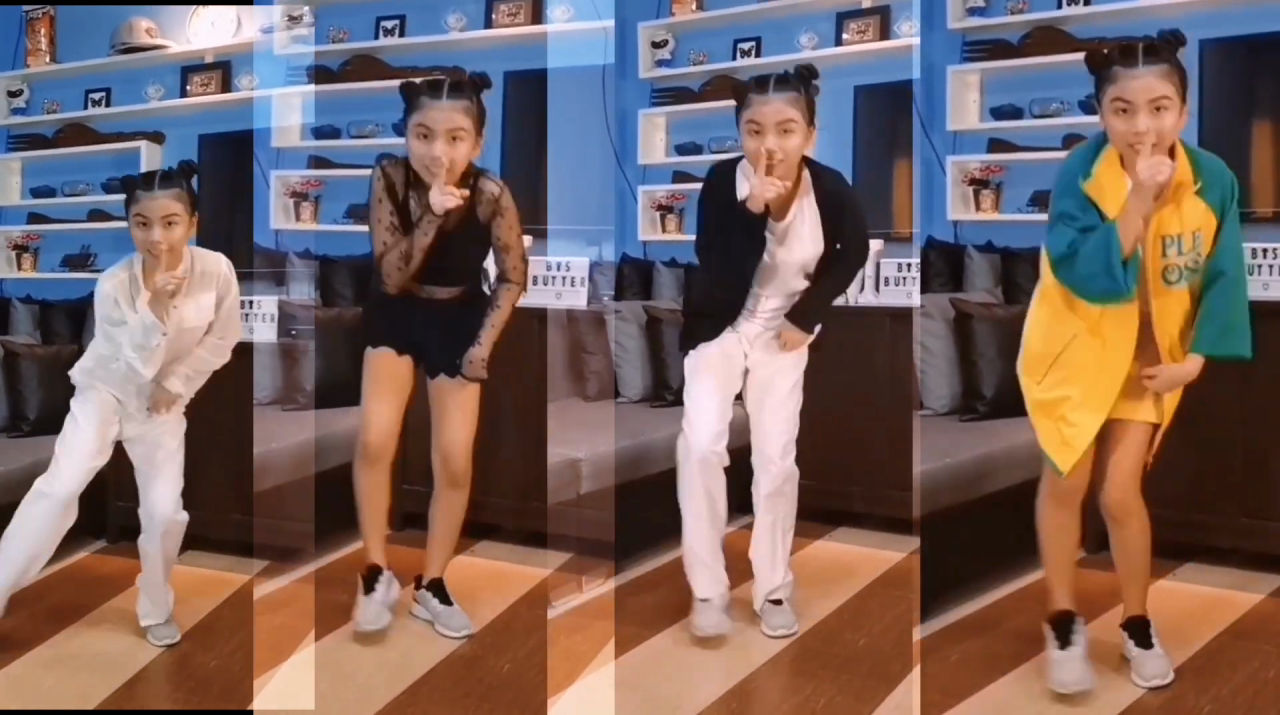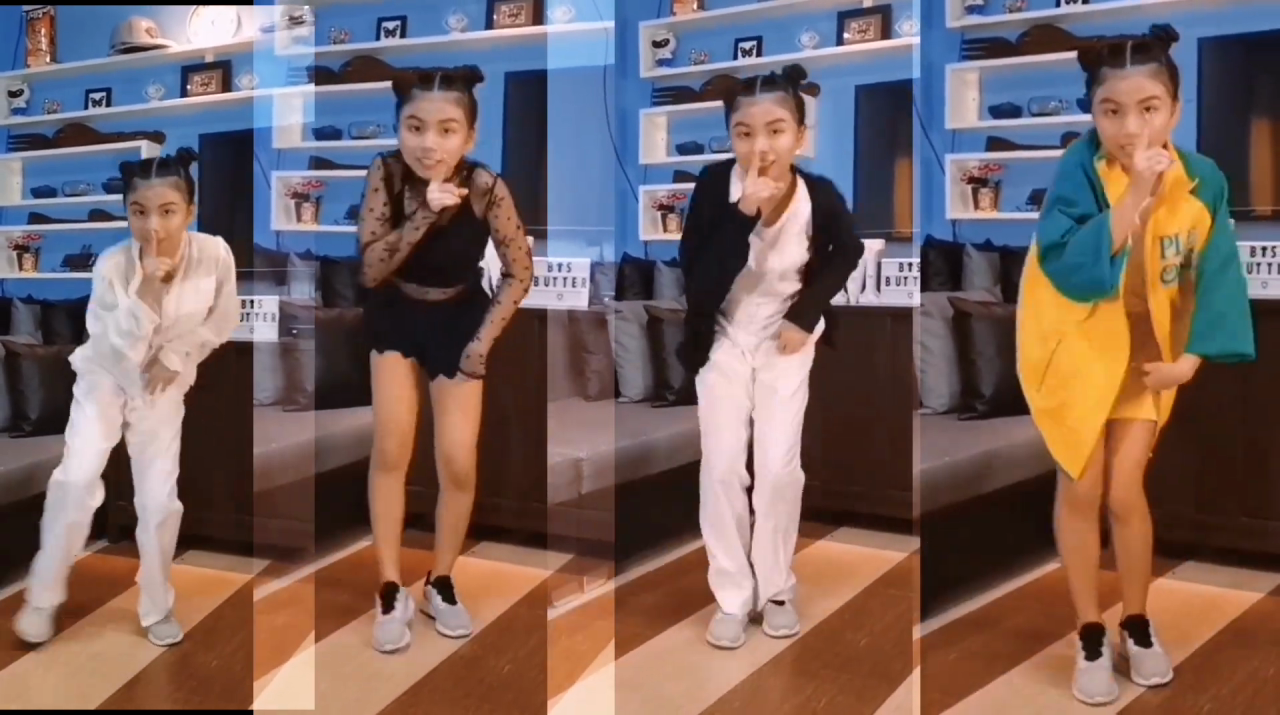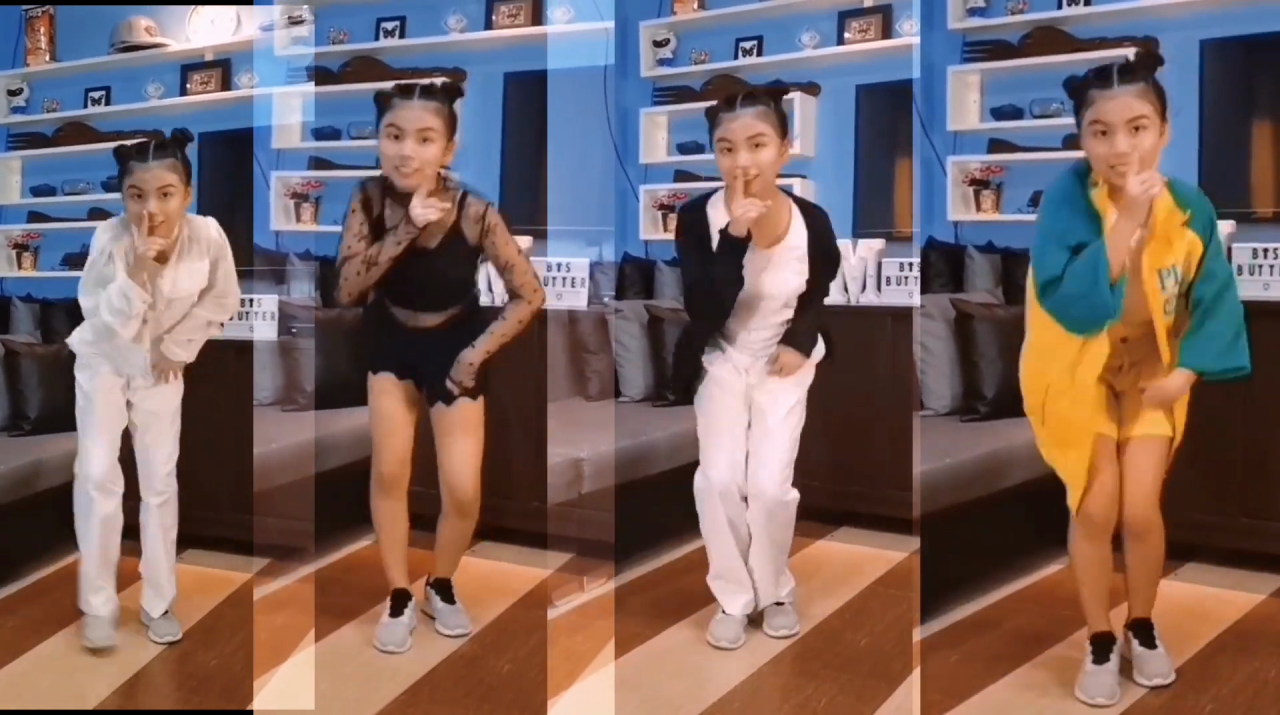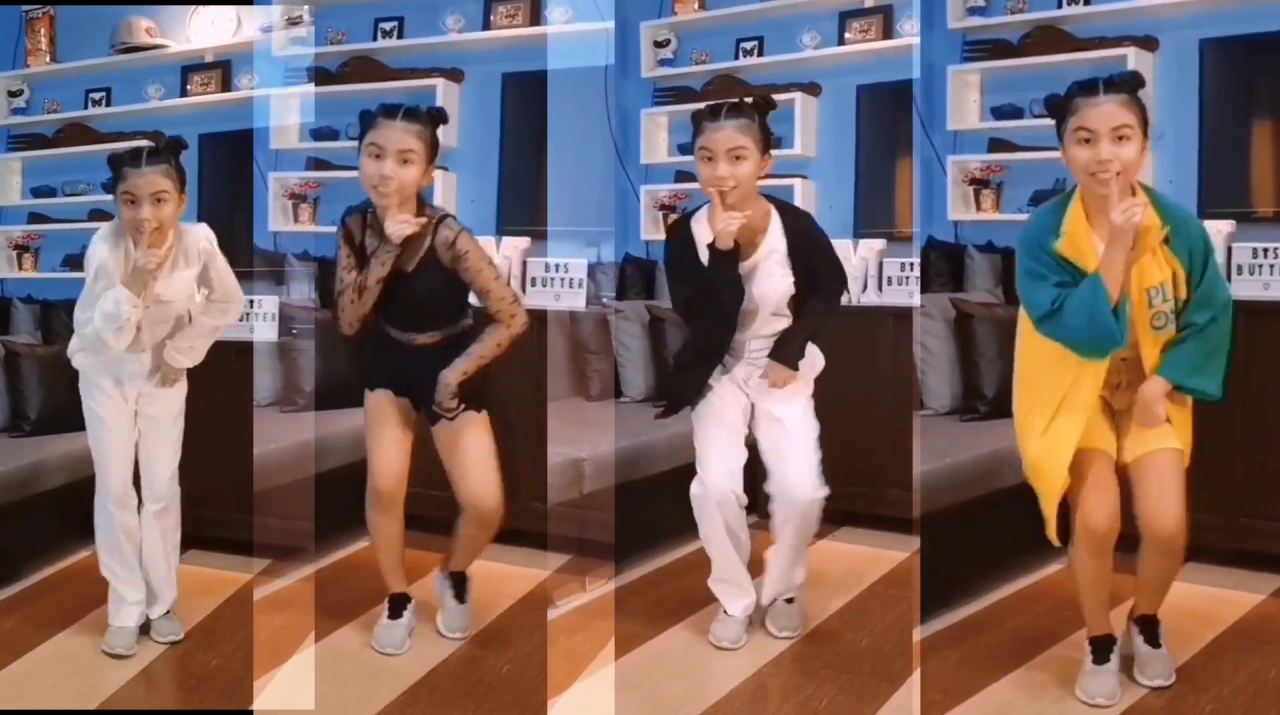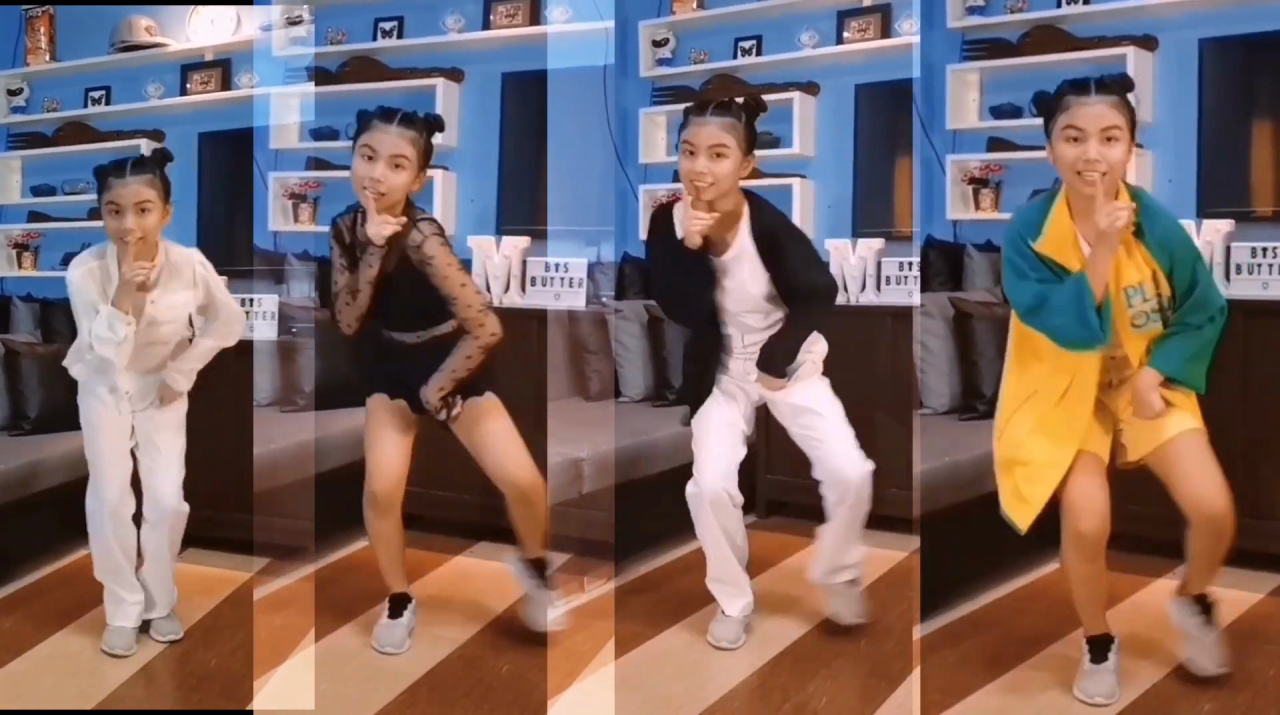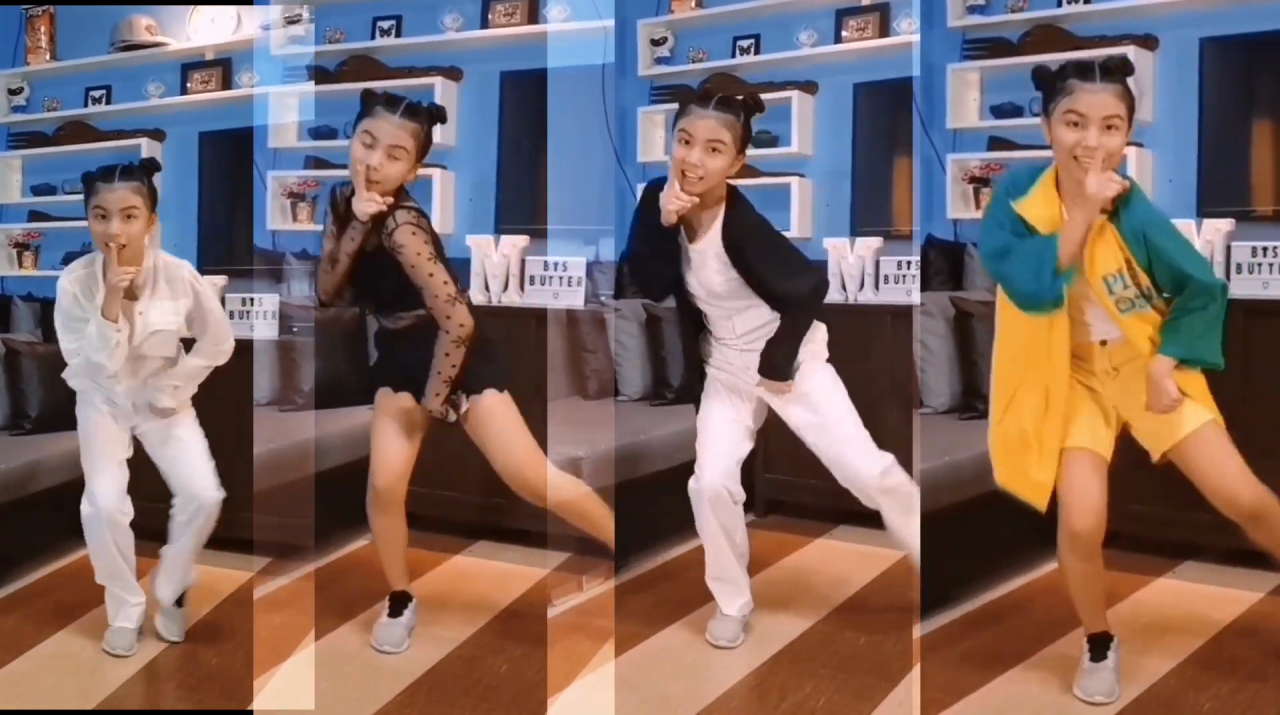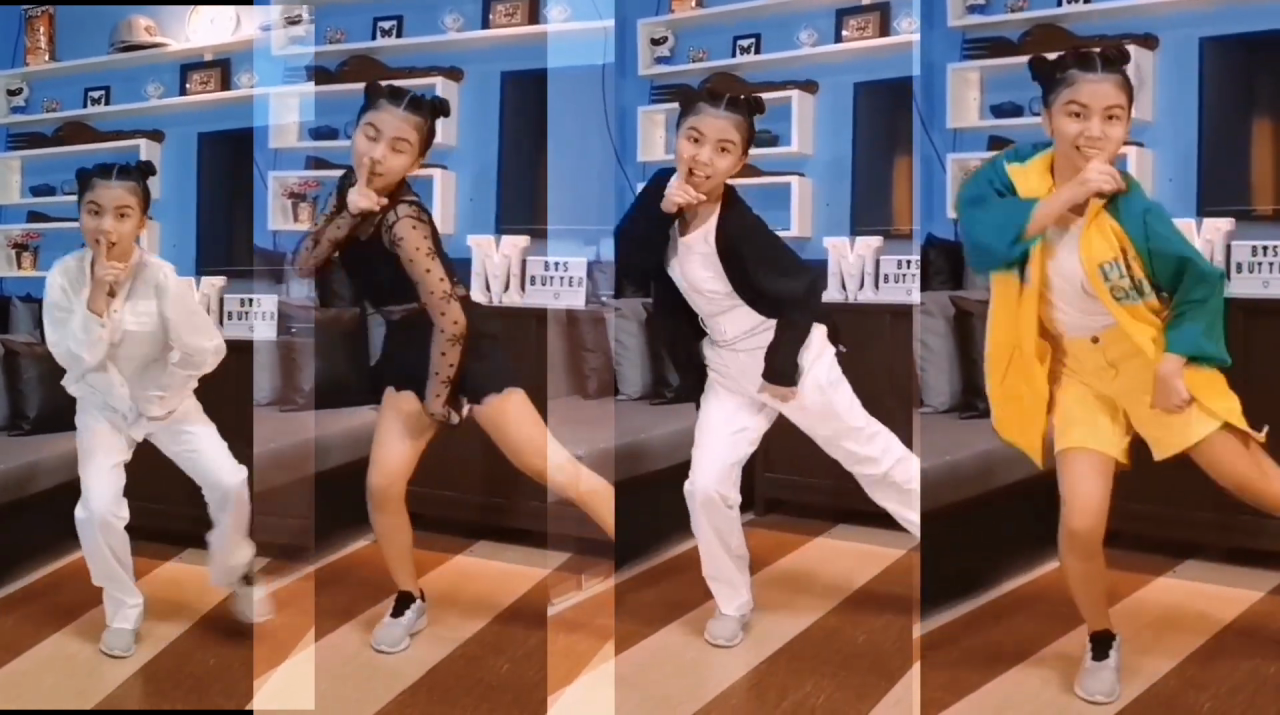
dt=0.1s
person 1, frame 1
left shoulder: (1210, 179)
right shoulder: (1081, 176)
left elbow: (1224, 275)
right elbow: (1085, 278)
left wrist: (1196, 355)
right wrist: (1137, 205)
left hip: (1156, 349)
right hip: (1077, 342)
left knee: (1120, 494)
right knee: (1066, 479)
left ankle: (1137, 624)
right ankle: (1063, 621)
person 1, frame 2
left shoulder: (1202, 180)
right shoulder: (1078, 170)
left elbow: (1217, 270)
right elbow: (1074, 273)
left wrist: (1191, 355)
right wrist: (1133, 196)
left hip: (1147, 348)
right hip: (1074, 344)
left knee: (1125, 491)
right knee: (1083, 482)
left ankle: (1139, 624)
right ankle: (1090, 634)
person 1, frame 3
left shoulder: (1190, 206)
right shoulder: (1069, 197)
left elbow: (1214, 294)
right elbow: (1071, 303)
left wrist: (1185, 372)
right wrist: (1127, 224)
left hip: (1149, 368)
right hip: (1077, 368)
left knee: (1141, 511)
right knee: (1097, 507)
left ankle: (1142, 627)
right ankle: (1100, 642)
person 1, frame 4
left shoulder: (1174, 226)
right shoulder: (1046, 231)
left elbow: (1211, 312)
right elbow: (1080, 331)
left wrist: (1167, 383)
right wrist: (1117, 247)
left hip: (1151, 381)
right hip: (1073, 386)
left knee: (1165, 528)
right knee: (1096, 521)
left ankle: (1146, 620)
right ankle: (1099, 645)
person 1, frame 5
left shoulder: (1158, 227)
right shoulder: (1030, 228)
left elbow: (1203, 311)
right elbow: (1066, 325)
left wrist: (1157, 376)
right wrist: (1100, 248)
left hip: (1145, 379)
right hip: (1065, 386)
left knee: (1214, 509)
right knee: (1086, 525)
left ankle: (1193, 600)
right ankle: (1098, 644)
person 1, frame 6
left shoulder: (1138, 217)
right shoulder: (1017, 200)
left elbow: (1202, 294)
right elbow: (1023, 285)
left wrist: (1172, 363)
right wrist: (1078, 219)
left hip: (1152, 367)
right hip: (1073, 375)
right knee: (1081, 525)
right ankle: (1098, 644)
person 1, frame 7
left shoulder: (1133, 210)
right shoulder: (1013, 176)
left elbow: (1201, 284)
right elbow: (981, 236)
left wrist: (1178, 362)
right wrist: (1066, 198)
left hip: (1153, 363)
right hip: (1075, 372)
right knee: (1080, 526)
right ankle: (1101, 641)
person 2, frame 1
left shoulder: (490, 194)
right shoulder: (389, 178)
left elbow: (512, 278)
right elbow: (390, 277)
left wrist: (483, 343)
right wrist: (430, 215)
left hip: (460, 322)
right hip: (396, 315)
left knee: (454, 465)
right knee: (374, 444)
left ankle: (430, 585)
right ankle: (375, 574)
person 2, frame 2
left shoulder: (486, 190)
right shoulder: (386, 174)
left elbow: (519, 275)
right elbow: (372, 270)
left wrist: (483, 340)
right wrist: (424, 212)
left hip: (459, 322)
right hip: (395, 315)
left knee: (457, 464)
right knee: (391, 451)
left ankle: (441, 585)
right ankle: (391, 591)
person 2, frame 3
left shoulder: (475, 214)
right shoulder: (369, 199)
left elbow: (530, 296)
right elbow: (348, 289)
left wrist: (477, 354)
right wrist: (407, 227)
left hip: (454, 345)
right hip: (391, 340)
left knee: (463, 490)
right knee: (390, 472)
left ankle: (441, 585)
right ankle: (399, 596)
person 2, frame 4
left shoulder: (447, 236)
right shoulder: (355, 224)
left elbow: (512, 318)
right elbow: (349, 321)
left wrist: (460, 376)
right wrist: (389, 248)
left hip: (449, 362)
right hip: (387, 362)
left knee: (485, 505)
right knee: (385, 489)
left ankle: (455, 575)
right ankle: (398, 600)
person 2, frame 5
left shoulder: (424, 238)
right shoulder: (348, 226)
left elbow: (485, 329)
right elbow: (349, 322)
left wrist: (441, 384)
right wrist: (373, 248)
left hip: (448, 361)
right hip: (388, 362)
left knee: (521, 480)
right knee: (381, 490)
left ankle: (534, 563)
right ankle: (399, 600)
person 2, frame 6
left shoulder: (403, 226)
right shoulder: (348, 200)
left elbow: (458, 322)
right elbow: (327, 291)
left wrist: (440, 391)
right wrist: (355, 225)
left hip: (455, 351)
right hip: (400, 352)
left knee: (533, 479)
right knee: (384, 487)
right ankle: (401, 599)
person 2, frame 7
left shoulder: (402, 221)
right shoulder: (354, 191)
left elbow: (451, 319)
right elbow: (303, 266)
left wrist: (440, 392)
right wrist: (346, 215)
left hip: (459, 346)
right hip: (405, 348)
left knee: (553, 470)
right knee: (382, 485)
right ankle: (408, 599)
person 3, frame 1
left shoulder: (828, 188)
right shoulder: (723, 184)
left elbow: (852, 254)
right elbow: (718, 272)
left wrist: (807, 316)
right wrist: (752, 211)
left hip: (782, 333)
right hip: (719, 328)
left knee: (775, 463)
right knee: (700, 446)
left ankle: (773, 587)
right ankle: (708, 588)
person 3, frame 2
left shoulder: (820, 195)
right shoulder: (713, 186)
left elbow: (845, 255)
right elbow: (698, 276)
left wrist: (805, 315)
right wrist: (744, 211)
left hip: (784, 337)
right hip: (723, 335)
left knee: (779, 466)
right knee: (722, 465)
left ankle: (775, 589)
right ankle: (733, 597)
person 3, frame 3
left shoulder: (809, 219)
right shoulder: (698, 217)
left elbow: (825, 278)
right elbow: (704, 307)
left wrist: (800, 339)
right wrist: (736, 236)
left hip: (781, 360)
right hip: (721, 359)
left knee: (771, 487)
right knee: (719, 480)
left ankle: (775, 593)
right ankle: (733, 601)
person 3, frame 4
left shoulder: (794, 225)
right shoulder: (686, 231)
left elbow: (829, 287)
right elbow: (702, 318)
left wrist: (791, 351)
right wrist: (723, 252)
left hip: (780, 367)
right hip: (719, 371)
left knee: (801, 491)
right knee: (715, 488)
left ankle: (782, 589)
right ankle: (735, 600)
person 3, frame 5
left shoulder: (766, 222)
right shoulder: (670, 222)
left elbow: (819, 291)
right elbow: (681, 310)
left wrist: (781, 355)
right wrist: (689, 246)
left hip: (785, 362)
right hip: (721, 368)
left knee: (848, 472)
right knee: (709, 487)
left ankle: (838, 570)
right ankle: (734, 602)
person 3, frame 6
left shoulder: (741, 221)
right shoulder: (663, 199)
left elbow: (809, 288)
right elbow: (646, 283)
left wrist: (780, 361)
right wrist: (663, 221)
left hip: (787, 358)
right hip: (725, 366)
left knee: (865, 468)
right knee: (711, 484)
right ankle: (733, 602)
person 3, frame 7
left shoulder: (735, 222)
right shoulder: (665, 192)
left elbow: (803, 290)
right elbow: (631, 269)
left wrist: (784, 367)
right wrist: (662, 209)
left hip: (790, 359)
right hip: (729, 370)
left knee: (877, 458)
right knee: (706, 486)
right ankle: (732, 601)
person 4, frame 1
left shoulder: (217, 269)
right shoulder: (115, 283)
left elbow: (222, 337)
right elbow: (130, 366)
left wrist: (178, 384)
right wrist: (155, 304)
left hip: (161, 405)
right hip: (104, 392)
left knee: (165, 514)
right knee: (58, 490)
left ankle: (155, 610)
person 4, frame 2
left shoulder: (213, 254)
right shoulder: (113, 263)
left elbow: (223, 320)
right elbow: (117, 345)
left wrist: (174, 360)
right wrist: (143, 290)
left hip: (159, 388)
right hip: (102, 378)
left knee: (160, 502)
right knee: (76, 482)
left ankle: (156, 607)
right ankle: (43, 596)
person 4, frame 3
left shoulder: (207, 235)
right shoulder: (110, 238)
left elbow: (222, 300)
right elbow: (109, 325)
left wrist: (175, 348)
right wrist: (134, 272)
left hip: (160, 371)
right hip: (102, 363)
left knee: (159, 485)
right knee: (97, 476)
left ankle: (159, 602)
right ankle: (98, 605)
person 4, frame 4
left shoulder: (200, 242)
right shoulder: (104, 247)
left elbow: (227, 305)
right elbow: (100, 333)
left wrist: (179, 353)
right wrist: (132, 279)
left hip: (161, 375)
right hip: (105, 375)
left knee: (162, 489)
right knee: (115, 488)
left ankle: (161, 603)
right ankle: (126, 610)
person 4, frame 5
left shoulder: (189, 264)
right shoulder: (86, 270)
left elbow: (228, 323)
right elbow: (102, 355)
left wrist: (178, 374)
right wrist: (125, 298)
left hip: (160, 390)
right hip: (103, 388)
left knee: (167, 501)
right knee: (110, 498)
left ankle: (160, 604)
right ankle: (123, 613)
person 4, frame 6
left shoulder: (176, 274)
right shoulder: (75, 281)
left elbow: (219, 341)
right elbow: (98, 363)
left wrist: (171, 390)
right wrist: (111, 305)
left hip: (160, 398)
right hip: (101, 398)
left knee: (204, 495)
right knee: (104, 506)
left ankle: (170, 588)
right ankle: (125, 613)
person 4, frame 7
left shoulder: (161, 276)
right shoulder: (64, 274)
left elbow: (206, 349)
right elbow: (75, 356)
left wrist: (160, 399)
right wrist: (98, 297)
left hip: (163, 401)
right hip: (102, 404)
left knee: (229, 482)
right knee: (98, 510)
left ankle: (234, 569)
right ankle: (123, 614)
